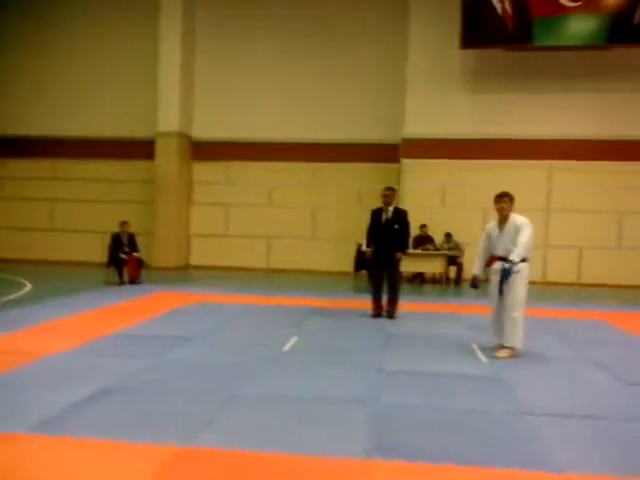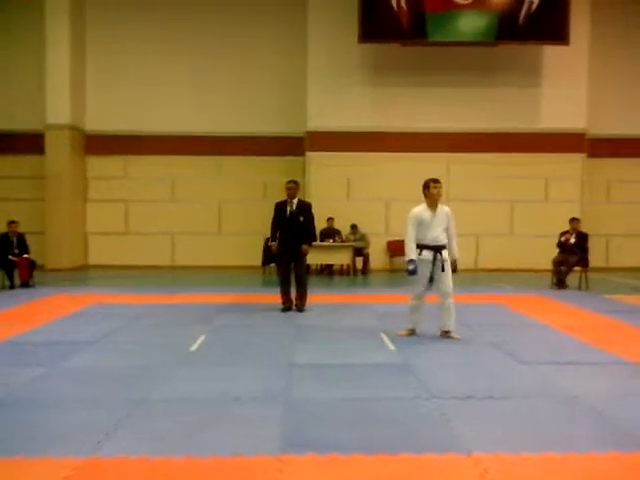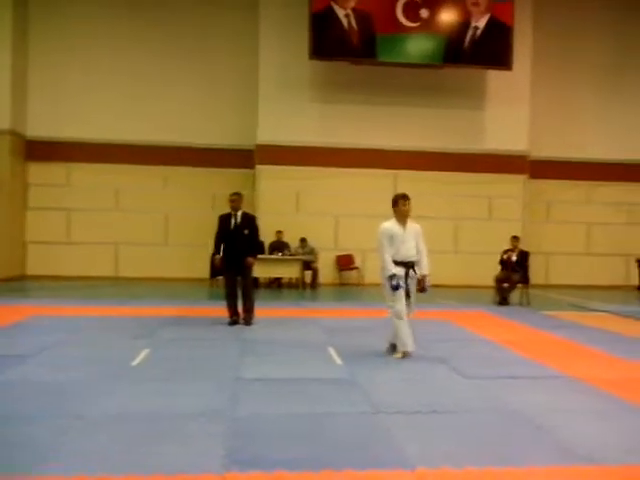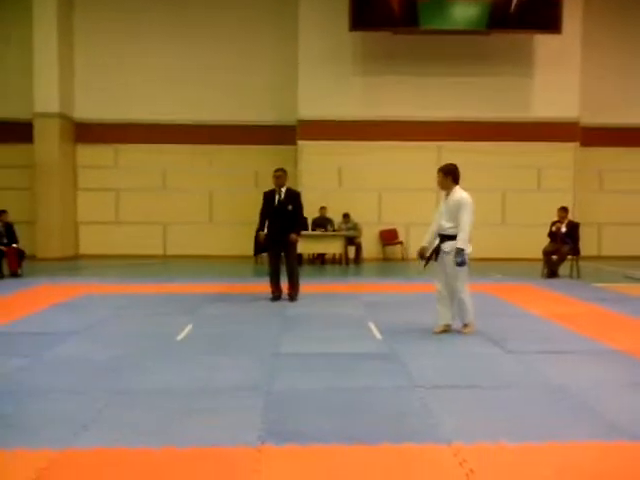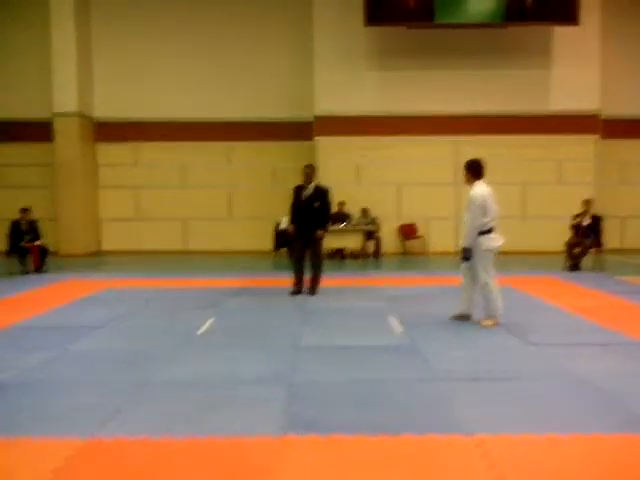
dt=0.7s
person 1, frame 1
left shoulder: (522, 222)
right shoulder: (491, 227)
left elbow: (523, 244)
right elbow: (483, 251)
left wrist: (511, 261)
right wrist: (476, 273)
left hip: (517, 267)
right hip: (498, 267)
left knee: (514, 307)
right knee: (497, 307)
left ankle: (512, 346)
right ankle: (502, 341)
person 1, frame 2
left shoulder: (446, 212)
right shoulder: (416, 213)
left elbow: (451, 236)
right elbow: (410, 237)
left wrist: (454, 257)
right wrist: (411, 260)
left hip: (441, 255)
right hip: (424, 256)
left knee: (447, 293)
right knee: (419, 293)
left ankle: (447, 328)
right ankle: (412, 327)
person 1, frame 3
left shoulder: (416, 228)
right shoulder: (386, 228)
left elbow: (421, 252)
right elbow: (385, 254)
left wrist: (423, 275)
right wrist: (392, 275)
left hip: (410, 272)
right hip: (394, 272)
left knee: (407, 310)
right knee: (398, 310)
left ankle: (394, 343)
right ankle: (405, 347)
person 1, frame 4
left shoulder: (463, 198)
right shoulder: (445, 198)
left elbow: (464, 225)
right elbow: (437, 224)
left wrist: (460, 248)
right wrist: (425, 244)
left hip: (454, 246)
right hip: (443, 245)
left knee: (458, 286)
right knee: (442, 287)
left ankle: (468, 321)
right ankle: (445, 322)
person 1, frame 5
left shoulder: (476, 194)
right shoulder: (485, 190)
left elbow: (472, 223)
left wrist: (465, 246)
left hip: (481, 241)
right hip: (482, 238)
left knee: (485, 279)
right knee: (468, 275)
left ankle: (493, 314)
right ankle: (466, 311)
person 2, frame 1
left shoulder: (401, 213)
right shoulder: (375, 212)
left elbow: (405, 234)
right elbow: (371, 231)
left wrist: (401, 251)
right wrist: (369, 247)
left hip: (393, 253)
right hip: (377, 252)
left knee: (393, 282)
right knee: (376, 281)
left ankle: (391, 309)
right ankle: (377, 309)
person 2, frame 2
left shoulder: (306, 206)
right shoulder: (279, 205)
left elbow: (310, 226)
right elbow: (275, 224)
left wrist: (307, 243)
right wrist: (273, 241)
left hip: (299, 246)
right hip: (283, 245)
left knee: (300, 275)
right knee: (283, 275)
left ankle: (300, 302)
right ankle: (286, 302)
person 2, frame 3
left shoulder: (250, 218)
right shoulder: (223, 218)
left elbow: (255, 239)
right elbow: (219, 237)
left wrist: (252, 256)
right wrist: (217, 254)
left hip: (245, 258)
right hip: (228, 258)
left knee: (247, 288)
right knee: (230, 289)
left ankle: (248, 316)
right ankle: (233, 316)
person 2, frame 4
left shoulder: (294, 195)
right shoulder: (267, 195)
left elbow: (299, 215)
right elbow: (263, 214)
left wrist: (296, 232)
right wrist: (261, 230)
left hip: (289, 235)
right hip: (272, 235)
left knee: (291, 264)
right knee: (273, 265)
left ankle: (293, 292)
right ankle: (276, 292)
person 2, frame 5
left shoulder: (322, 191)
right shoulder: (297, 190)
left elbow: (326, 212)
right elbow: (294, 208)
left wrist: (322, 229)
right wrist: (292, 224)
left hip: (315, 231)
right hip: (300, 230)
left knee: (316, 259)
right knee: (298, 258)
left ankle: (313, 286)
right ankle: (298, 285)
